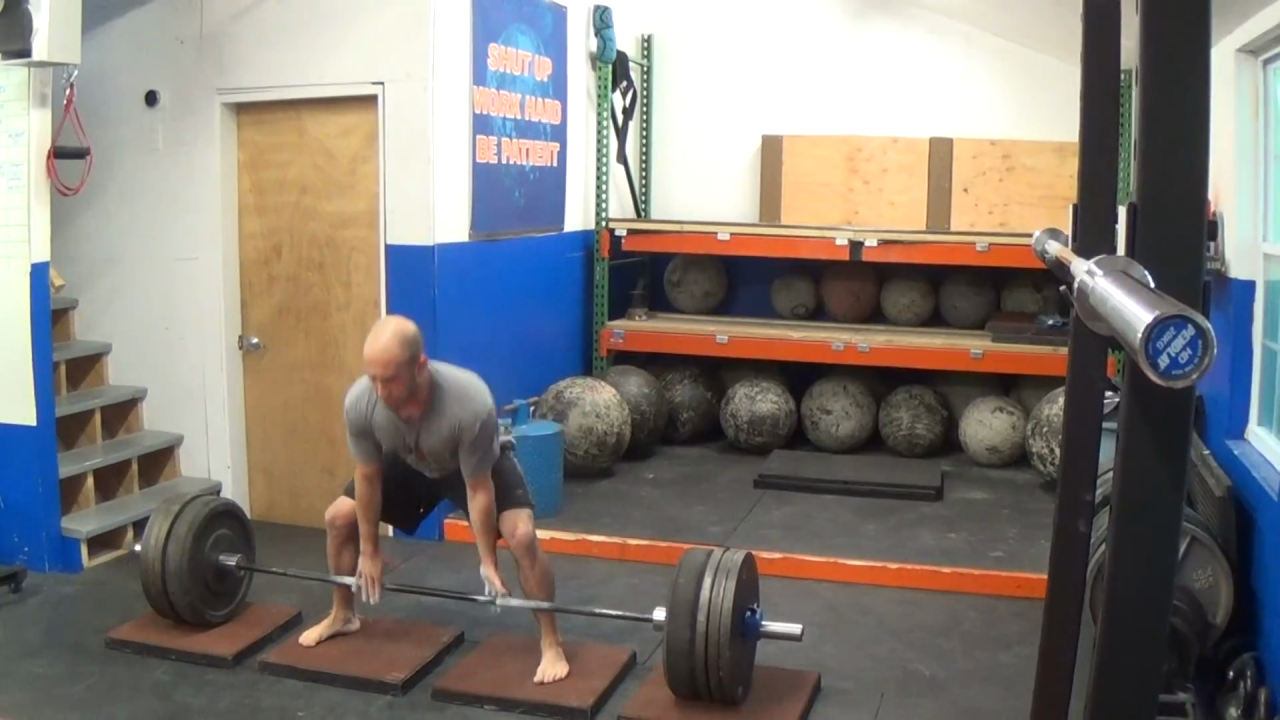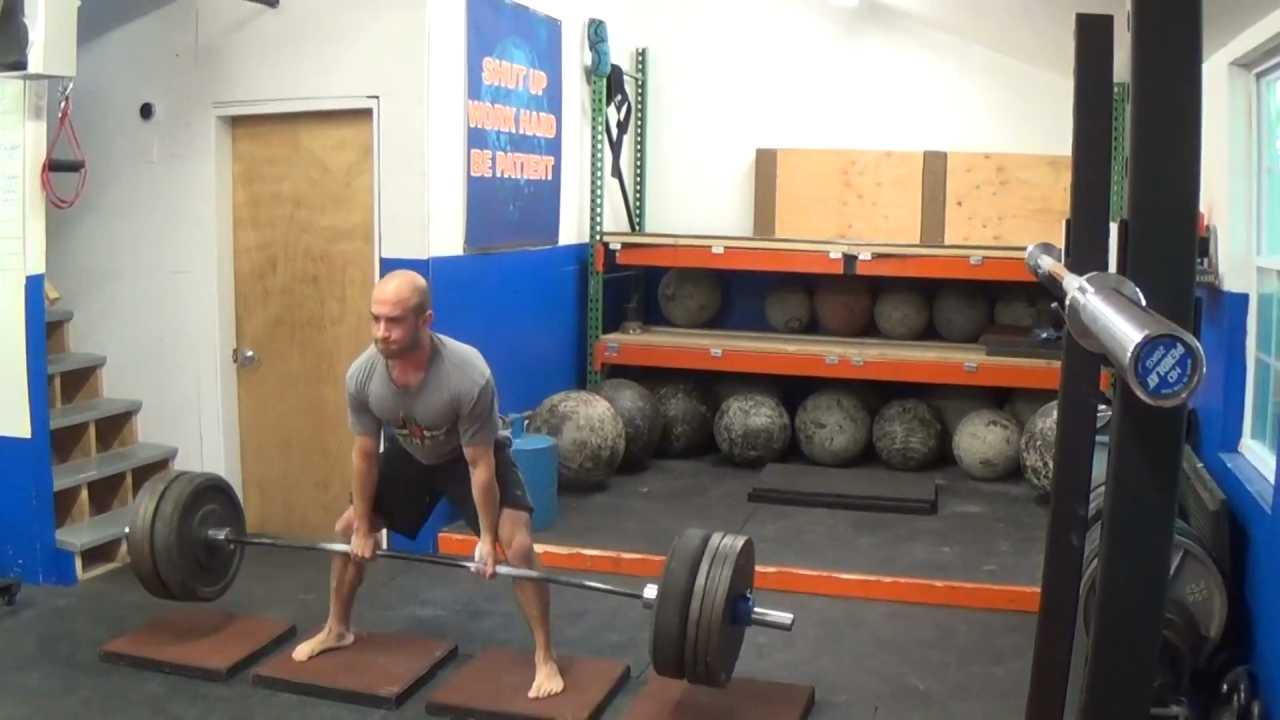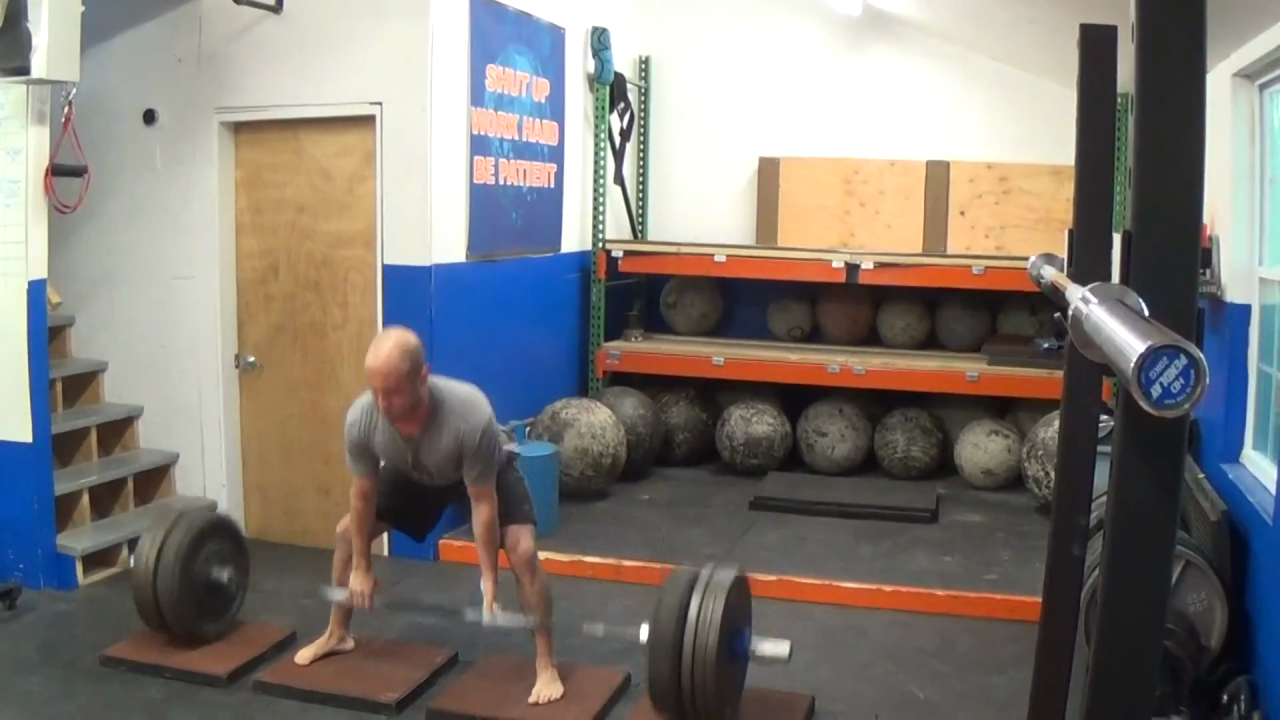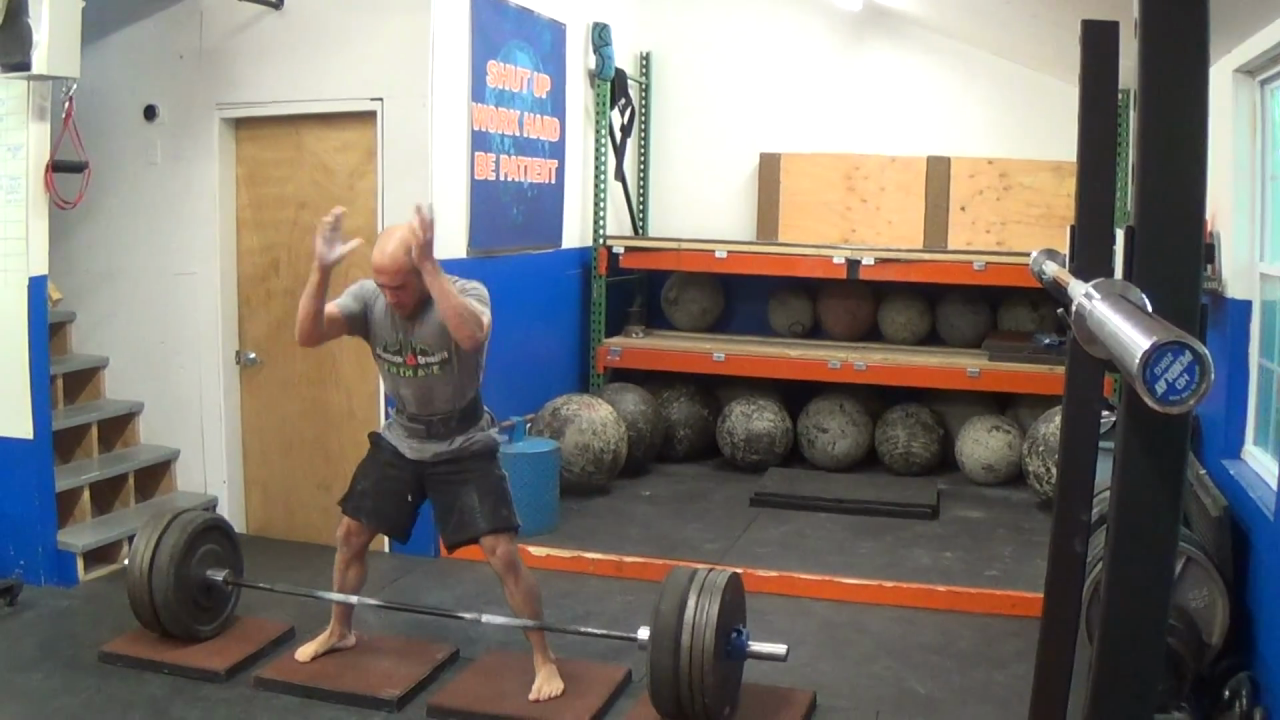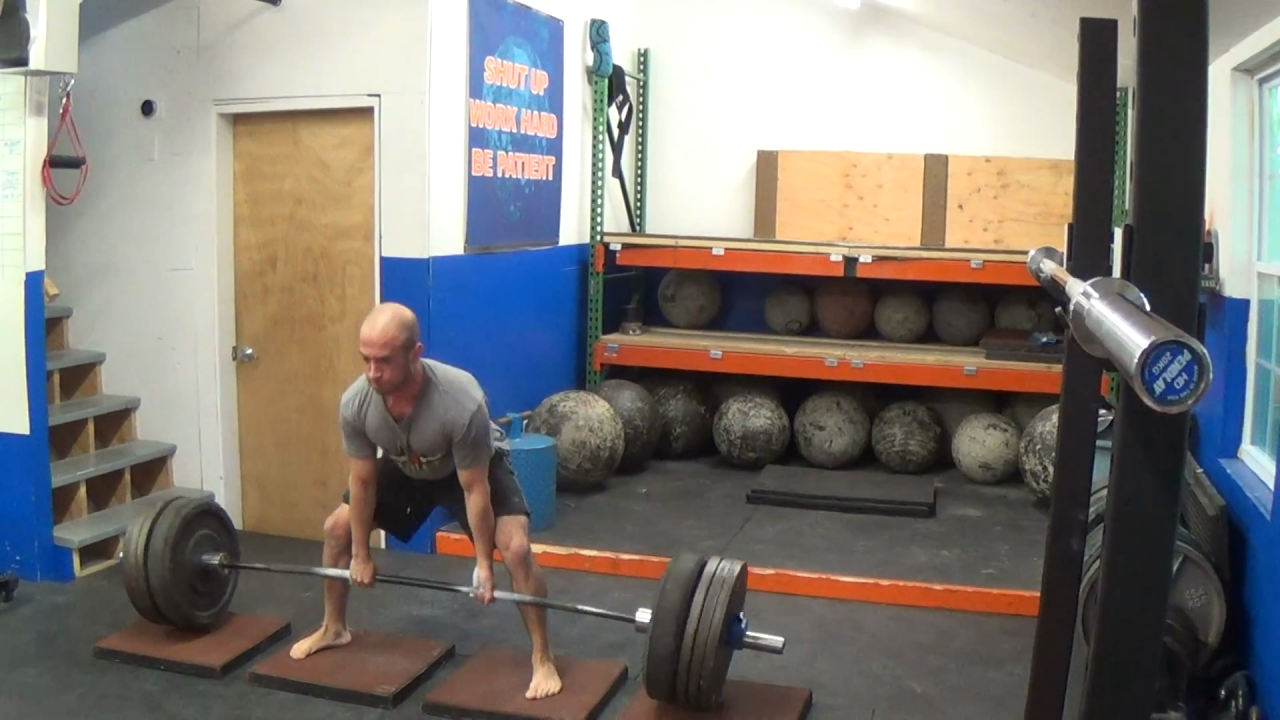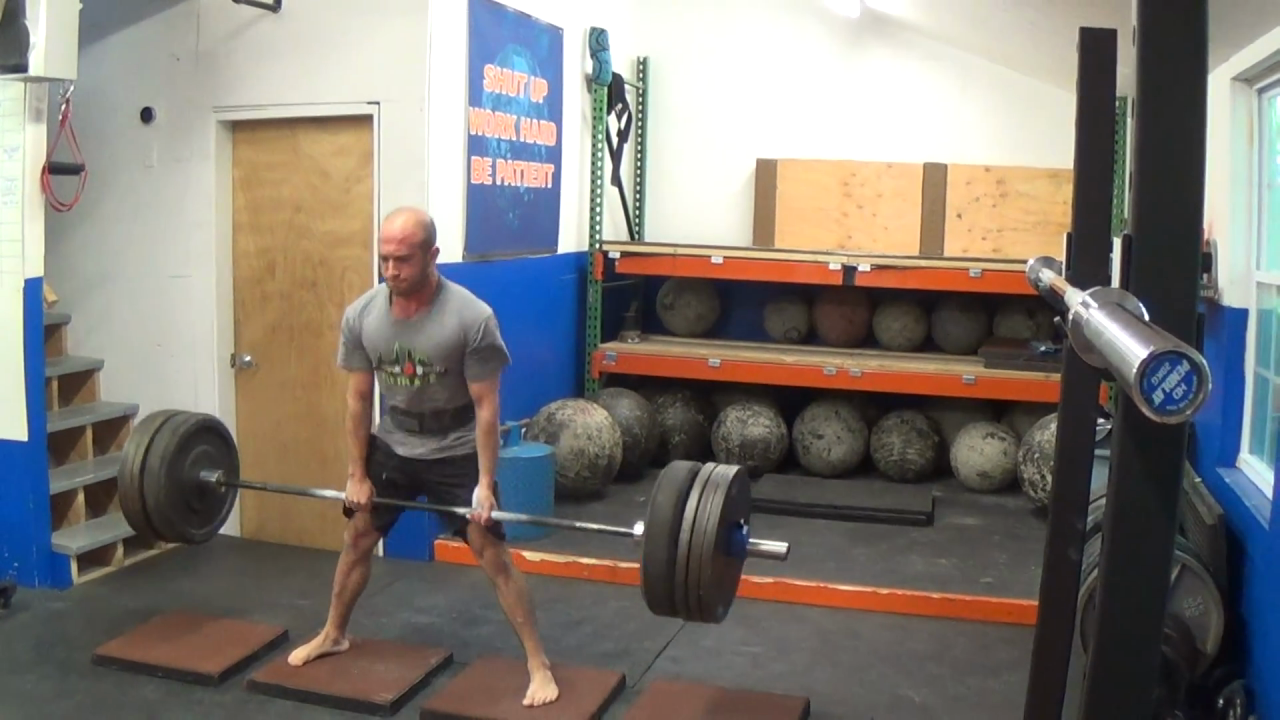
dt=0.7s
person 1, frame 1
left shoulder: (471, 404)
right shoulder: (359, 402)
left elbow: (480, 487)
right elbow: (368, 477)
left wrist: (488, 562)
right wrist: (367, 552)
left hip: (481, 461)
right hip: (411, 462)
left knee: (521, 535)
right knee: (338, 519)
left ankle: (550, 644)
right ankle: (342, 616)
person 1, frame 2
left shoulder: (468, 376)
right shoulder: (362, 375)
left elbow: (480, 464)
right elbow: (366, 453)
left wrist: (487, 539)
right wrist: (362, 527)
left hip: (474, 454)
right hip: (410, 454)
left knee: (516, 549)
right knee: (347, 532)
left ankle: (545, 660)
right ankle: (336, 630)
person 1, frame 3
left shoulder: (472, 418)
right shoulder: (361, 419)
left elbow: (482, 501)
right elbow: (363, 495)
left wrist: (488, 582)
right wrist: (361, 571)
left hip: (482, 477)
right hip: (413, 475)
left knee: (522, 552)
right knee: (347, 532)
left ankle: (545, 664)
right ankle: (337, 635)
person 1, frame 4
left shoulder: (466, 294)
right shoulder: (367, 297)
left elbow: (472, 340)
right elbow: (308, 334)
left wrist: (431, 272)
right wrist: (322, 267)
left hip: (465, 449)
right hip: (398, 443)
left knee: (503, 556)
right knee: (350, 538)
left ankle: (544, 662)
right ankle: (339, 632)
person 1, frame 5
left shoulder: (463, 402)
right shoulder: (355, 404)
left elbow: (474, 488)
right elbow: (362, 480)
left wrist: (483, 563)
right wrist: (361, 555)
left hip: (478, 465)
right hip: (404, 468)
left knee: (516, 548)
right knee: (337, 529)
left ankle: (542, 658)
right ankle: (334, 628)
person 1, frame 6
left shoulder: (472, 318)
right shoulder: (361, 315)
left elbow: (487, 405)
right elbow: (358, 398)
left wrist: (485, 484)
right wrist: (357, 474)
left hip: (458, 452)
right hip: (392, 448)
left knee: (492, 555)
right knee: (357, 538)
left ankle: (537, 664)
right ankle: (334, 634)
